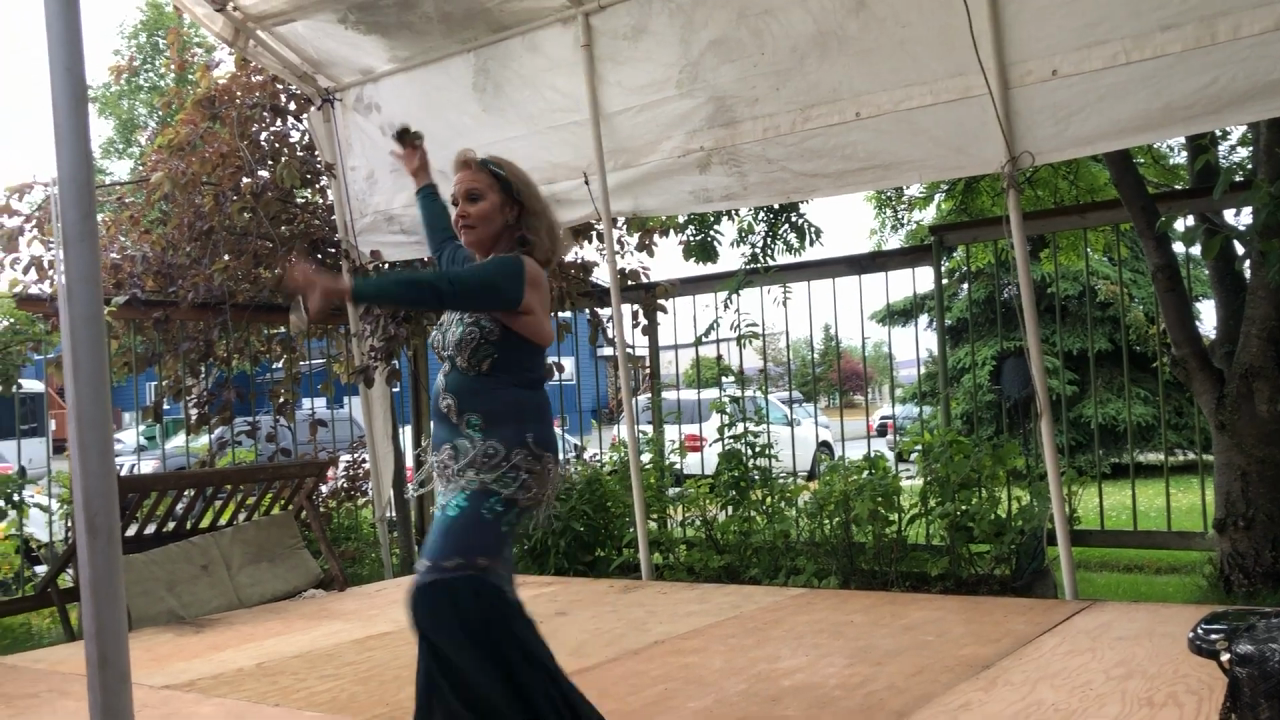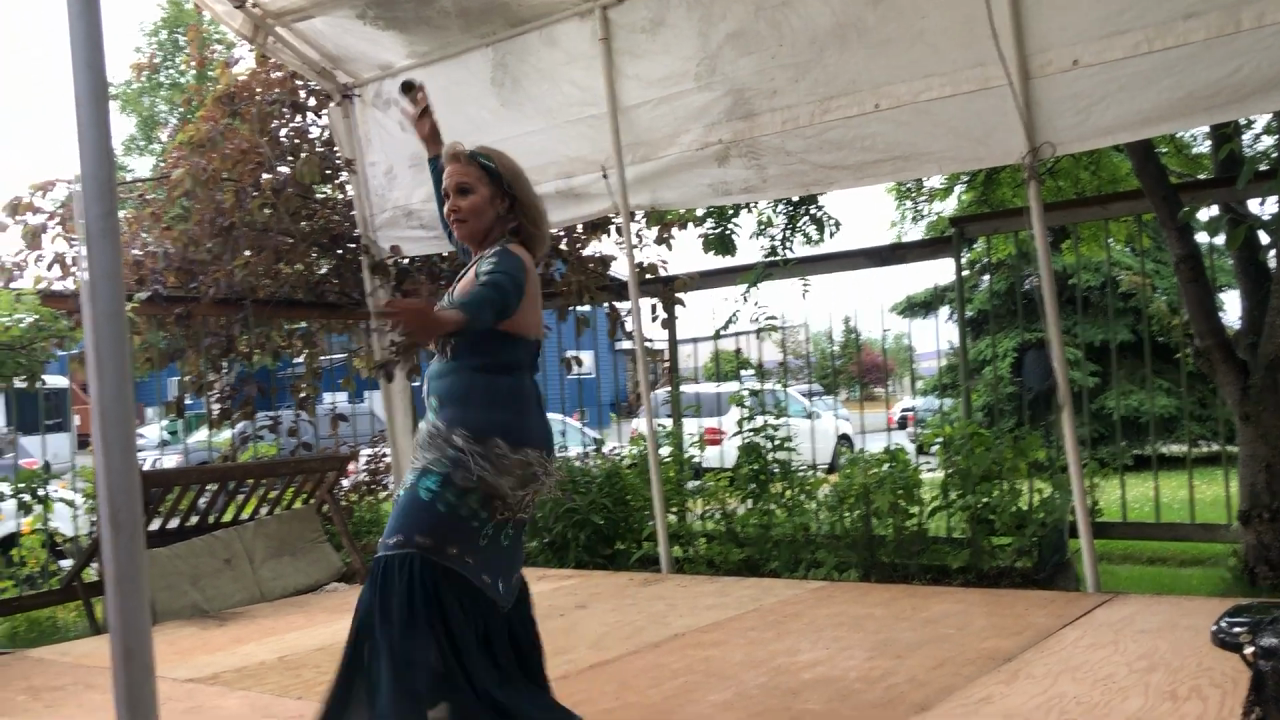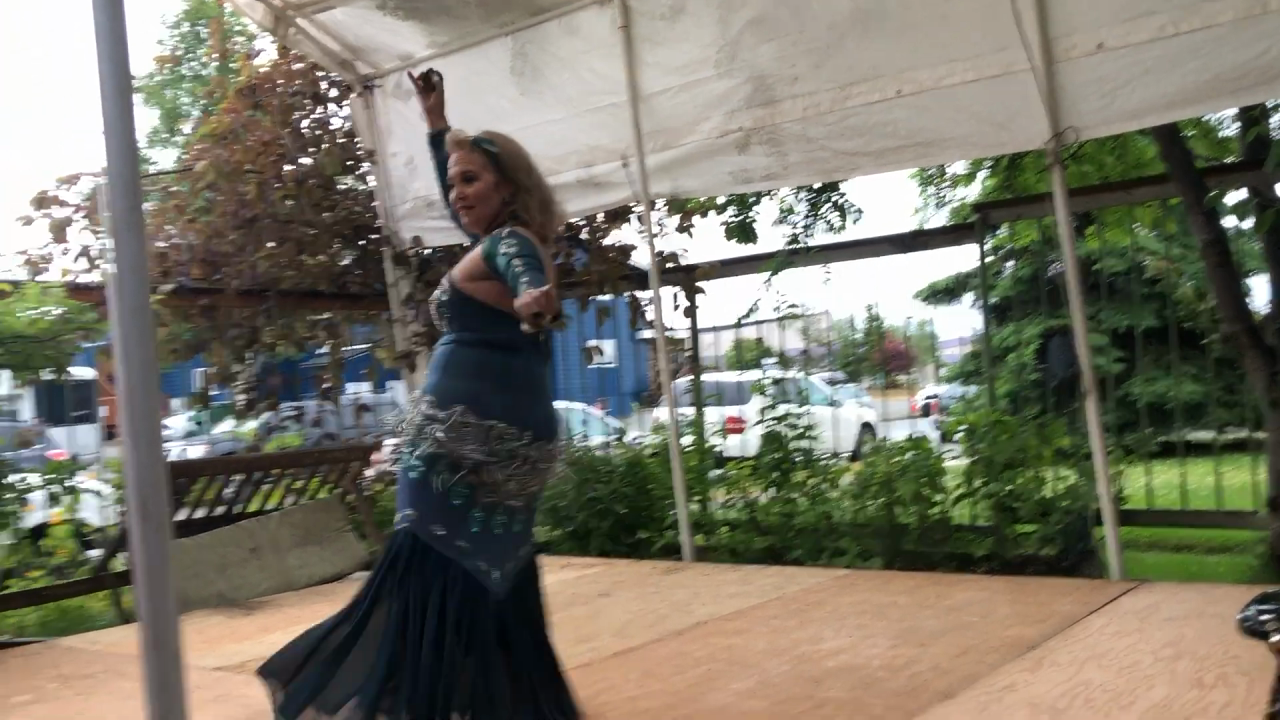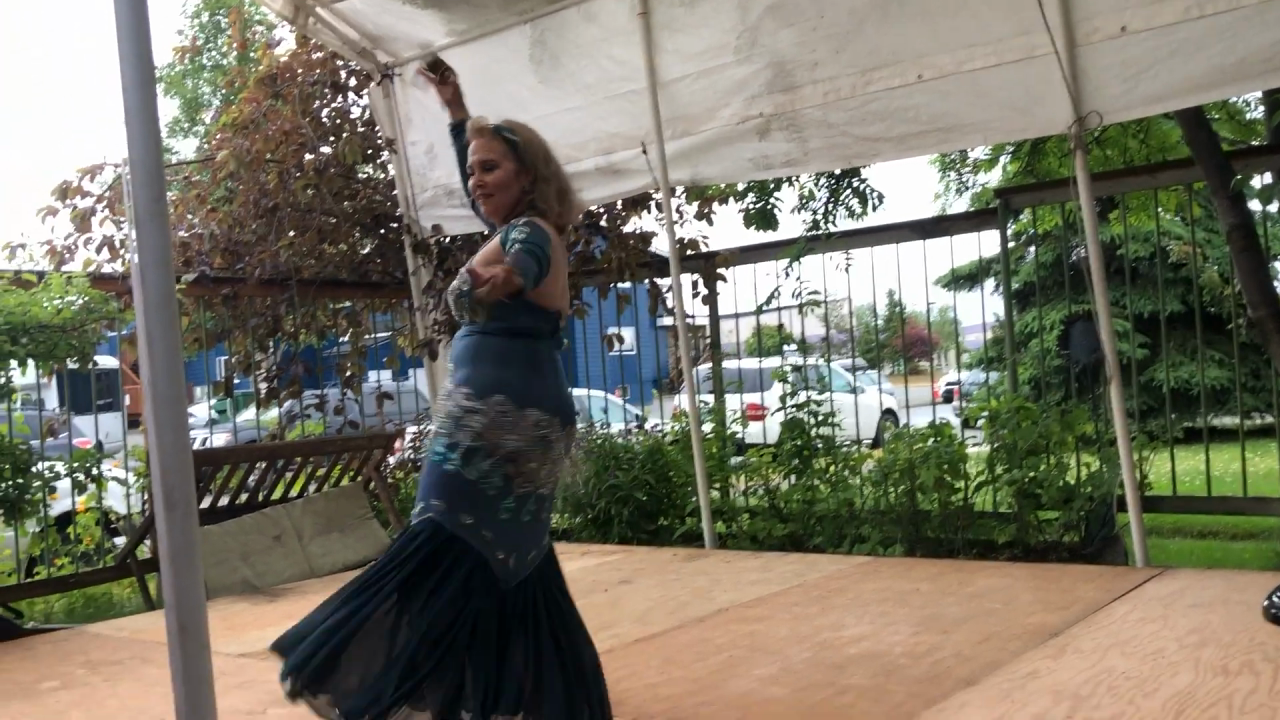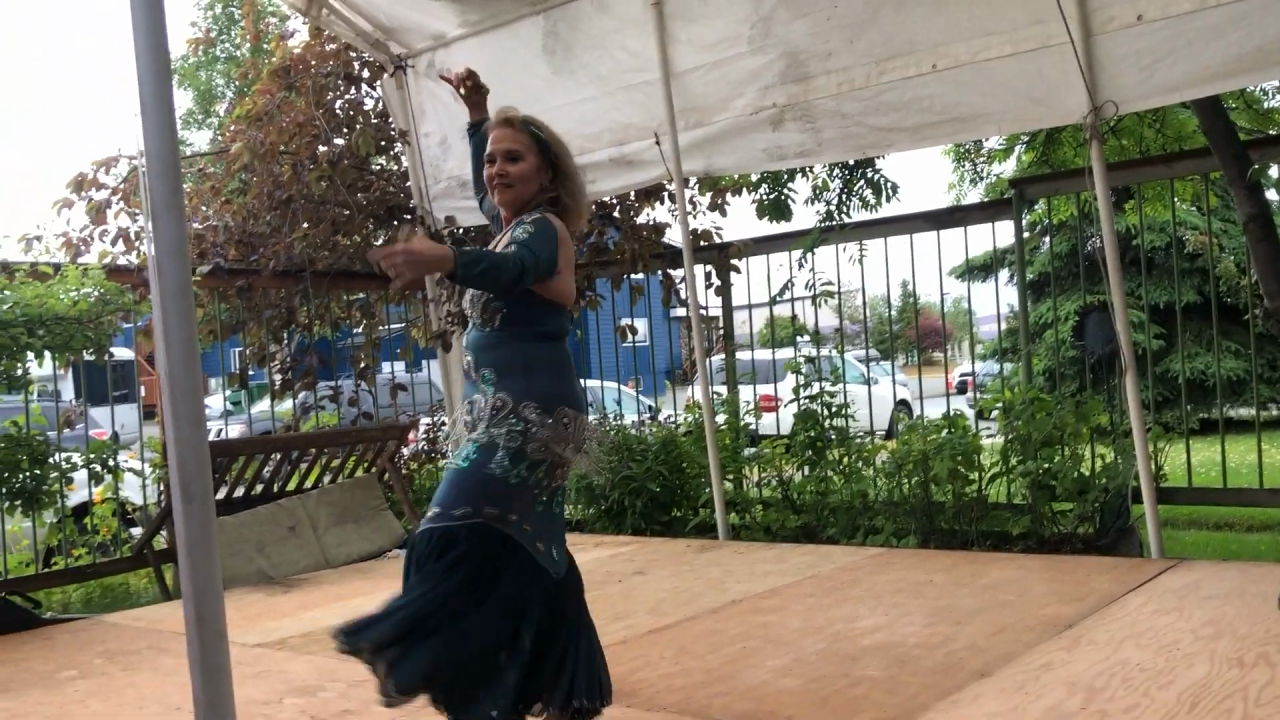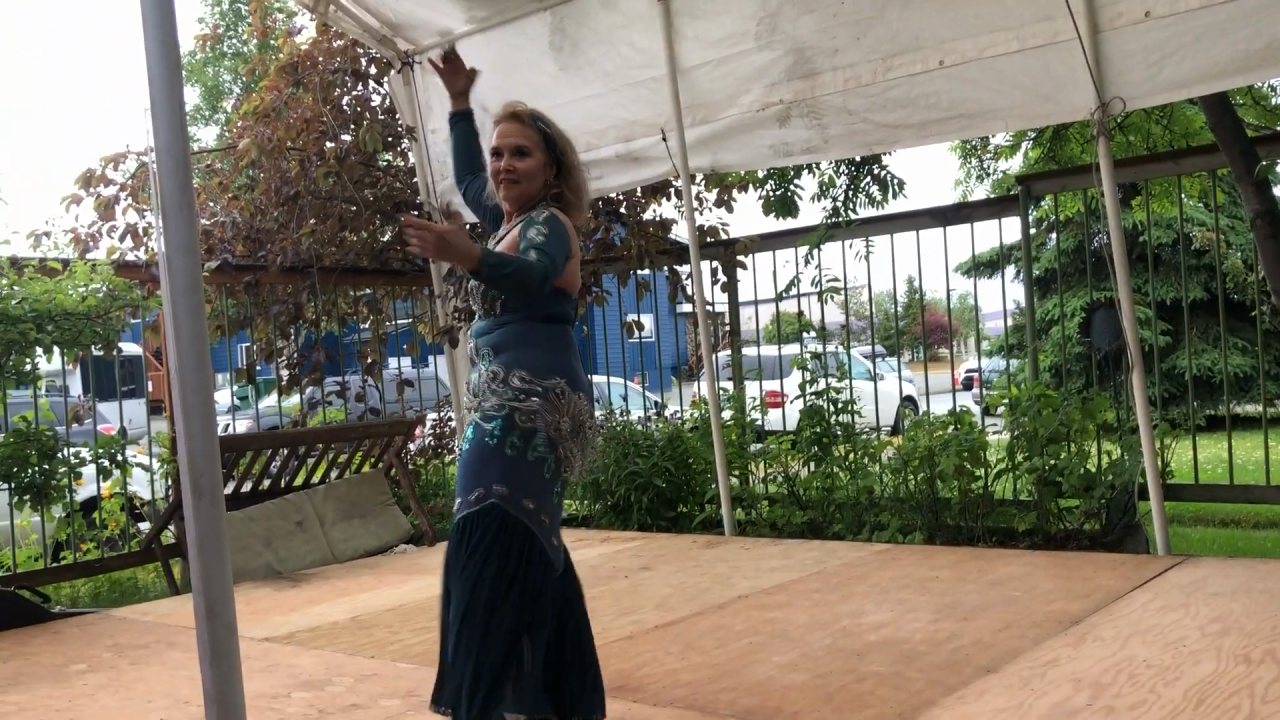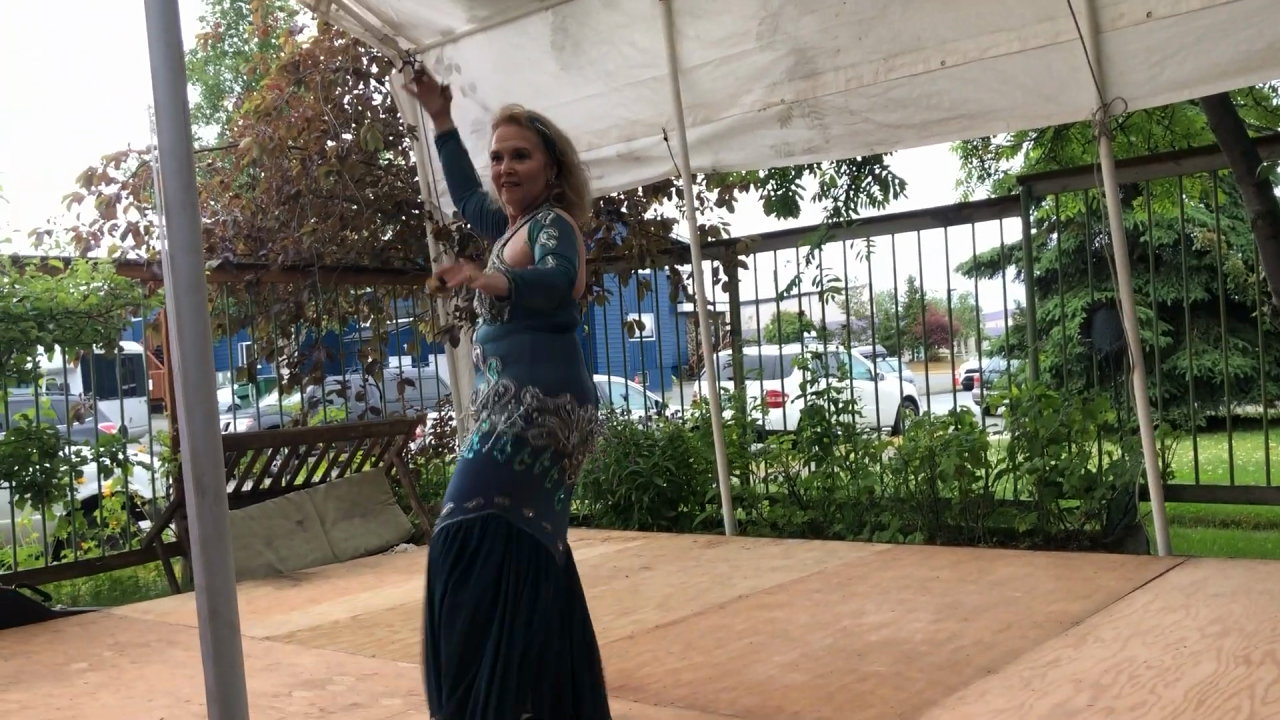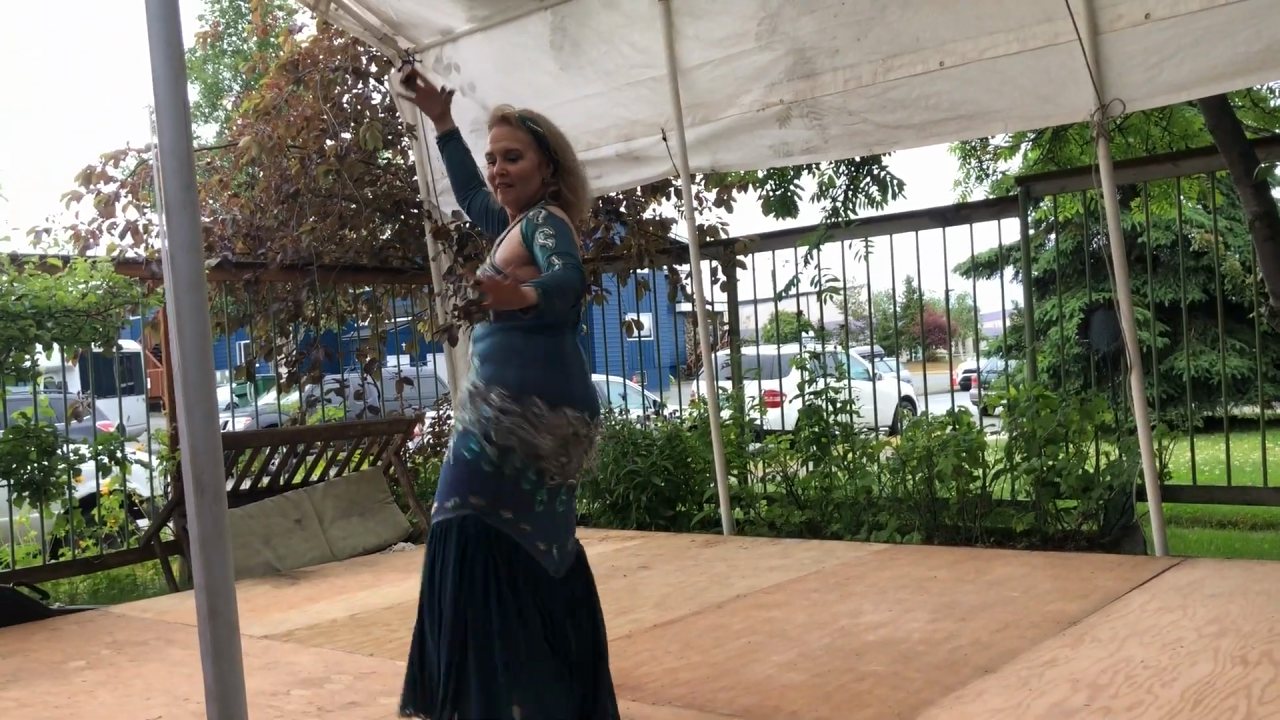
dt=0.2s
person 1, frame 1
left shoulder: (514, 272)
right shoulder: (481, 274)
left elbow: (425, 289)
right elbow: (445, 250)
left wrist: (342, 287)
right wrist: (420, 179)
left hip: (501, 464)
right hip: (471, 467)
left knee: (450, 596)
right knee: (451, 600)
person 1, frame 2
left shoulder: (507, 264)
right shoulder: (492, 257)
left elbow: (484, 304)
right elbow: (456, 231)
left wrist: (443, 321)
right wrist: (432, 144)
left hip: (474, 448)
right hip: (492, 450)
left knee: (407, 581)
right knee: (485, 589)
person 1, frame 3
left shoulder: (512, 244)
right shoulder: (506, 240)
left elbow: (528, 277)
right elbow: (458, 205)
left wrist: (536, 300)
right wrist: (436, 121)
left hip: (460, 428)
right hip: (521, 437)
left knee: (429, 568)
right knee: (500, 577)
person 1, frame 4
left shoulder: (527, 233)
right shoulder: (526, 229)
left elbow: (525, 266)
right elbow: (481, 195)
left wrist: (506, 280)
right wrist: (456, 111)
left hip: (493, 416)
right hip: (537, 423)
left knee: (443, 554)
right knee: (518, 565)
person 1, frame 5
left shoulder: (539, 229)
right shoulder: (525, 224)
left elbow: (507, 269)
right elbow: (488, 193)
left wrist: (440, 260)
right wrist: (478, 114)
left hip: (521, 418)
right hip: (531, 418)
left knee: (452, 545)
right knee: (527, 558)
person 1, frame 6
left shoulder: (548, 224)
right shoulder: (513, 219)
left elbow: (532, 275)
right elbow: (469, 182)
left wrist: (465, 255)
right wrist: (460, 101)
left hip: (525, 400)
right hip: (522, 404)
left knee: (487, 542)
right knee: (528, 552)
person 1, frame 7
left shoulder: (554, 225)
right shoulder: (514, 224)
left elbow: (554, 282)
right elbow: (465, 196)
left wrist: (494, 280)
right wrist: (439, 118)
left hip: (525, 407)
right hip: (524, 411)
left knee: (475, 547)
right knee: (531, 559)
person 1, frame 8
left shoulder: (549, 221)
right shoulder: (520, 222)
left elbow: (569, 281)
right elbow: (471, 194)
left wrist: (525, 293)
right wrist: (440, 119)
left hip: (516, 409)
right hip: (553, 412)
left knee: (470, 548)
right knee: (541, 558)
